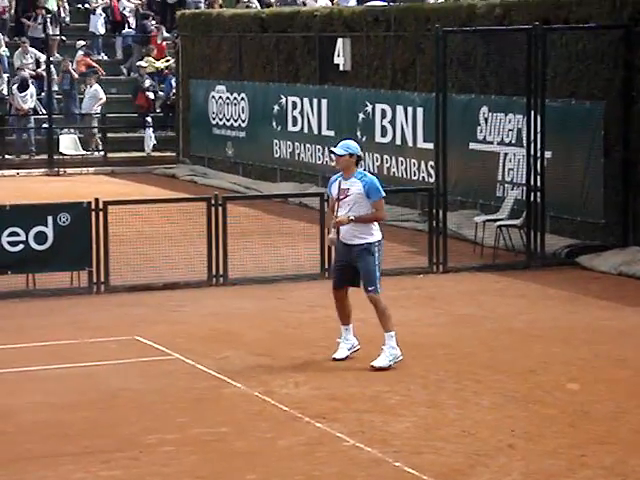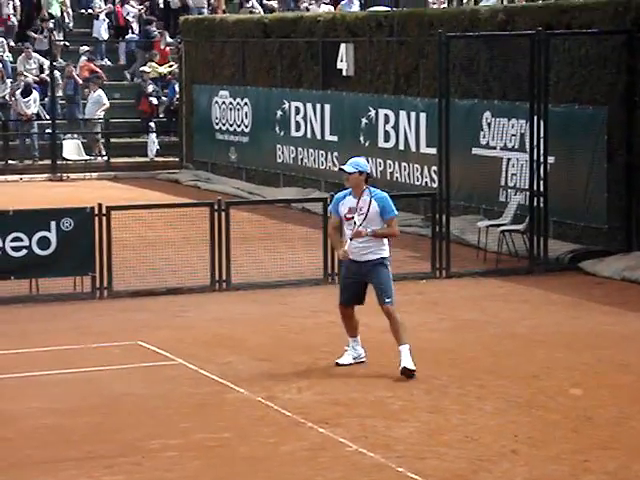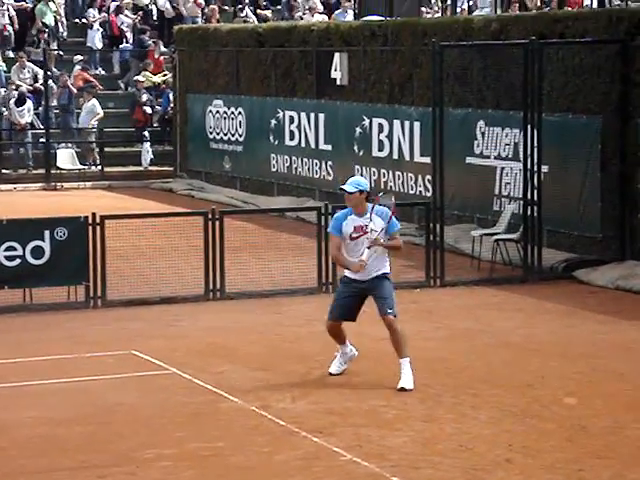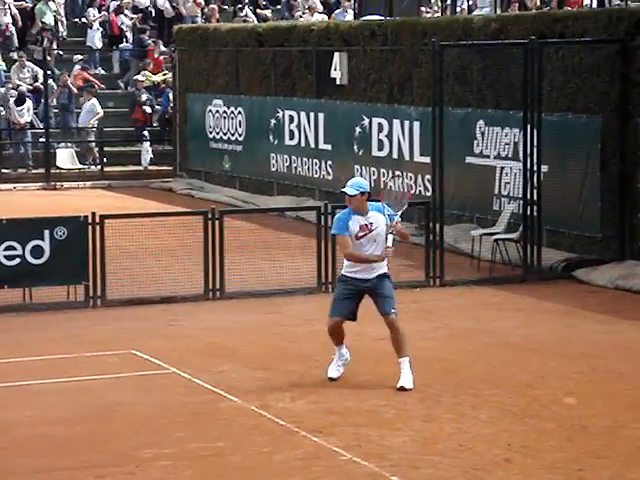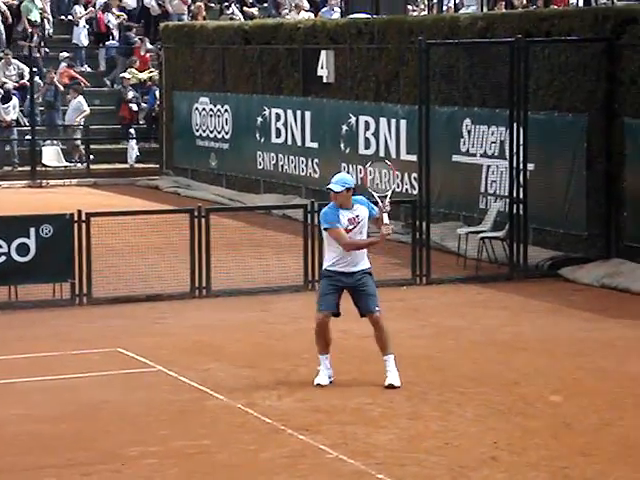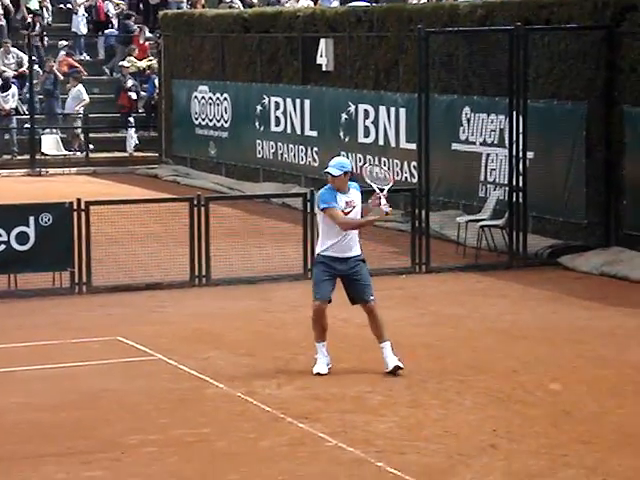
dt=0.1s
person 1, frame 1
left shoulder: (368, 182)
right shoulder: (334, 181)
left elbow: (381, 215)
left wrist: (350, 219)
right wrist: (334, 230)
left hip: (367, 245)
right hip: (344, 244)
left knee: (373, 296)
right knee: (339, 293)
left ankle: (392, 349)
right ankle: (348, 340)
person 1, frame 2
left shoulder: (381, 198)
right shoulder: (339, 199)
left elbow: (394, 231)
right elbow: (333, 229)
left wrist: (368, 233)
right wrist: (340, 248)
left hip: (378, 261)
right hip: (352, 262)
left knee: (388, 308)
right knee: (345, 309)
left ankle: (406, 358)
right ankle: (355, 349)
person 1, frame 3
left shoulder: (382, 214)
right shoulder: (340, 219)
left elbow: (398, 243)
right elbow: (335, 253)
left wrist: (382, 243)
right wrist: (352, 266)
left hip: (379, 277)
right hip: (351, 279)
left knee: (390, 320)
right knee: (332, 324)
left ankle: (406, 371)
right ankle: (346, 351)
person 1, frame 4
left shoulder: (381, 210)
right shoulder: (341, 219)
left elbow: (404, 236)
right elbow: (349, 254)
left wrist: (399, 232)
right wrist: (378, 257)
left hip: (379, 276)
right hip: (350, 278)
left knee: (392, 320)
right knee: (334, 323)
left ankle: (405, 371)
right ankle: (341, 353)
person 1, frame 5
left shoulder: (363, 203)
right shoulder: (328, 213)
left elbow: (380, 221)
right elbow: (347, 244)
left wrist: (383, 222)
right wrist: (378, 239)
left hip: (360, 272)
right hip: (333, 274)
left knee: (376, 318)
right knee: (321, 319)
left ankle: (391, 369)
right ankle: (325, 368)
person 1, frame 6
left shoulder: (355, 189)
right shoulder: (325, 195)
left elbow: (364, 215)
right elbow: (344, 223)
left wrist: (373, 206)
right wrist: (373, 218)
left hip: (353, 259)
right hip: (326, 260)
left knee: (370, 307)
right knee: (318, 307)
left ankle: (388, 356)
right ankle: (322, 357)
